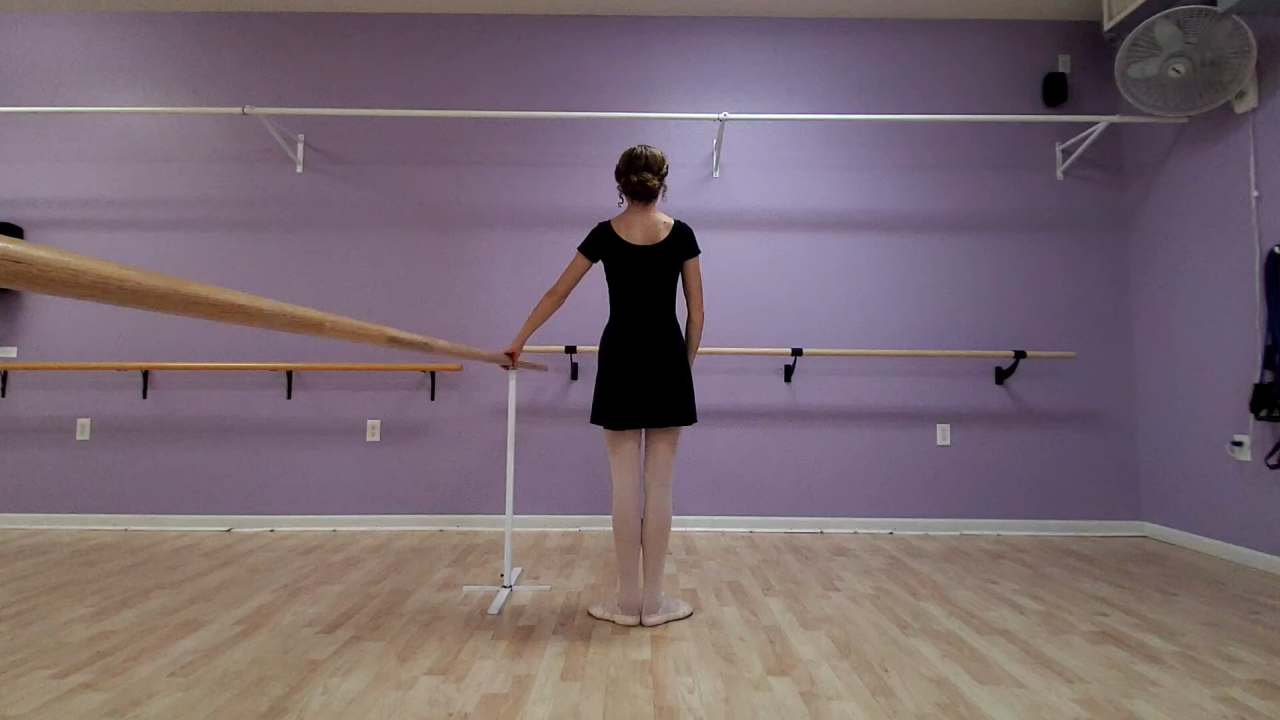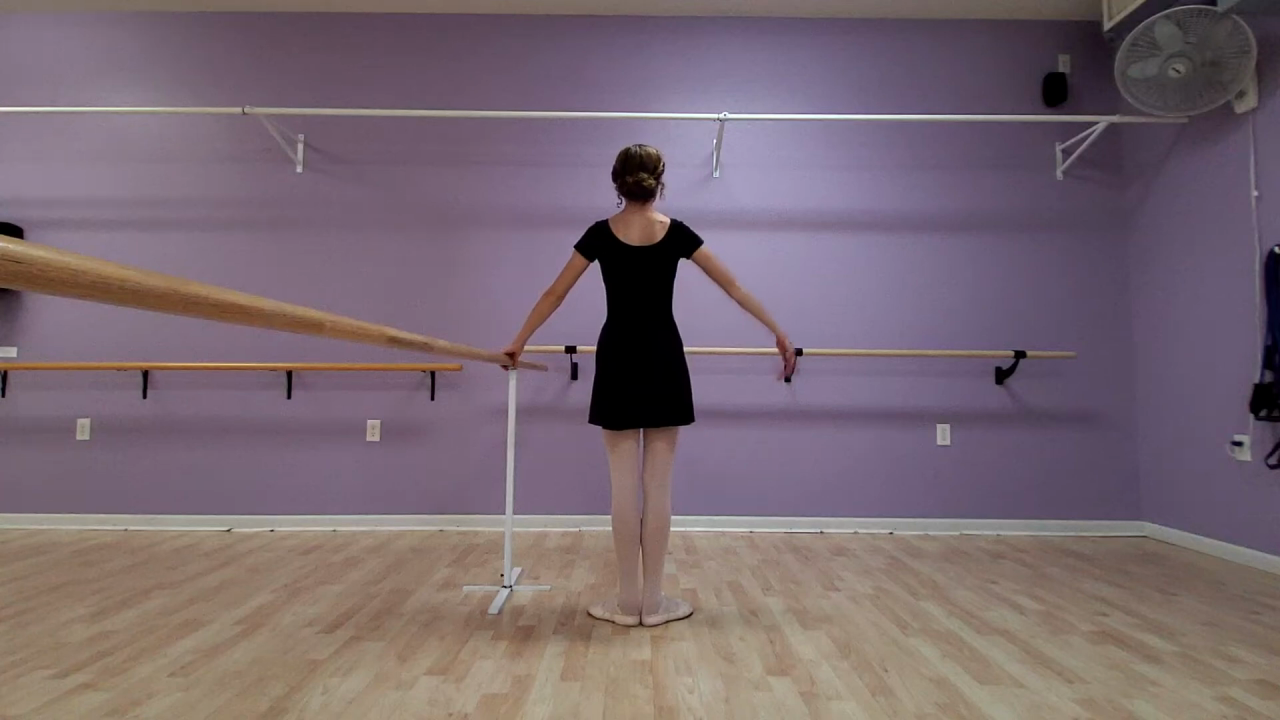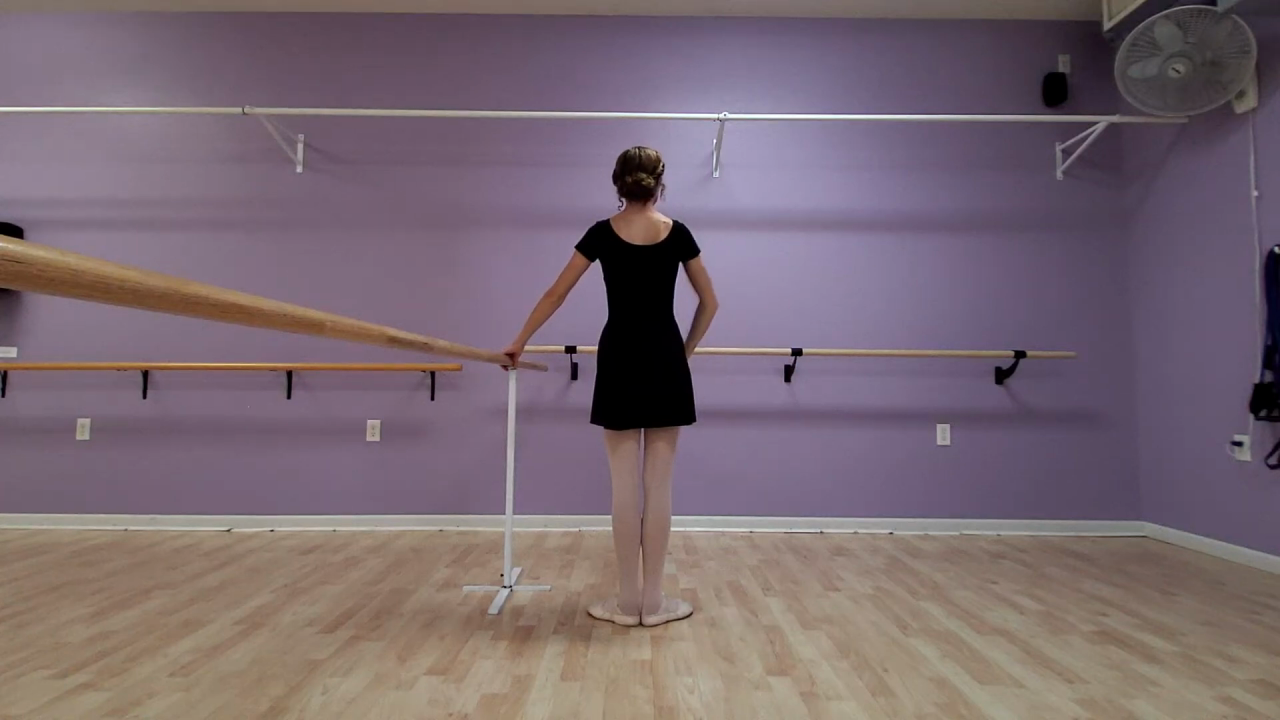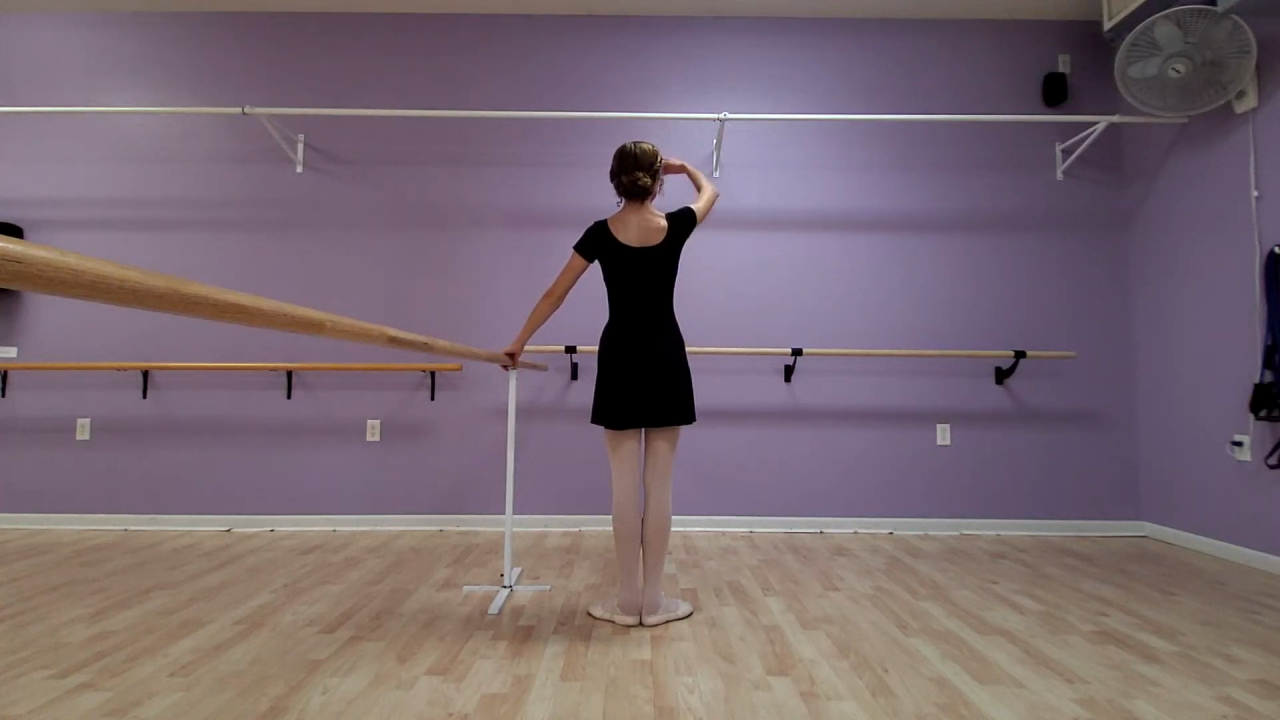
dt=1s
person 1, frame 1
left shoulder: (604, 235)
right shoulder: (680, 234)
left elbow: (556, 295)
right elbow: (696, 313)
left wrist: (517, 343)
right wrist: (684, 364)
left hip: (620, 360)
right hip: (666, 359)
left knee: (625, 485)
right knee: (659, 486)
left ankle: (627, 600)
right ankle: (653, 600)
person 1, frame 2
left shoulder: (601, 234)
right shoulder: (676, 233)
left elbow: (554, 294)
right elbow: (733, 287)
left wrist: (518, 342)
right wrist: (779, 336)
left hip: (618, 361)
right hip: (663, 359)
left knee: (625, 486)
right knee: (659, 486)
left ankle: (627, 600)
right ankle: (653, 599)
person 1, frame 3
left shoulder: (602, 234)
right shoulder: (677, 234)
left elbow: (555, 294)
right elbow: (709, 303)
left wrist: (519, 343)
left hip: (619, 359)
right hip: (665, 359)
left knee: (624, 485)
right knee: (658, 485)
left ankle: (627, 600)
right ankle: (653, 600)
person 1, frame 4
left shoulder: (601, 234)
right shoulder: (675, 227)
left elbow: (554, 295)
right elbow: (710, 192)
left wrist: (518, 343)
right wrist: (685, 167)
left hip: (620, 361)
right hip: (666, 360)
left knee: (625, 485)
right knee: (659, 484)
left ankle: (627, 600)
right ankle: (653, 600)
